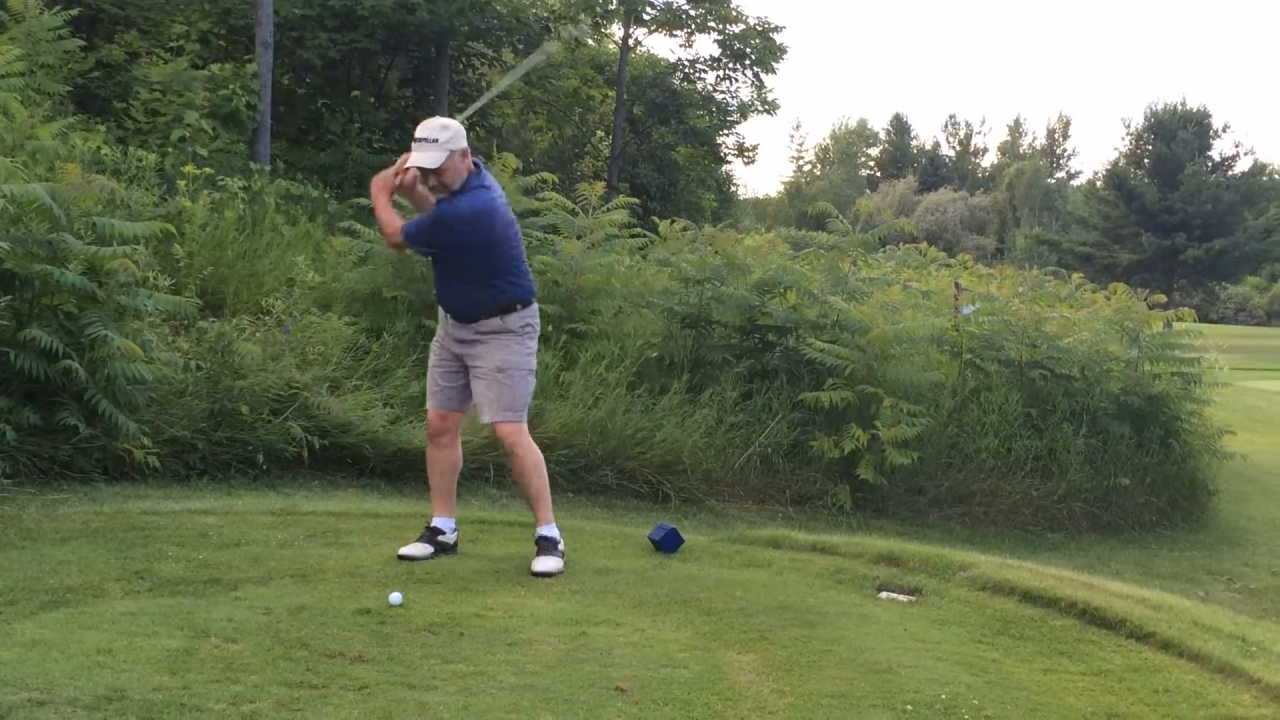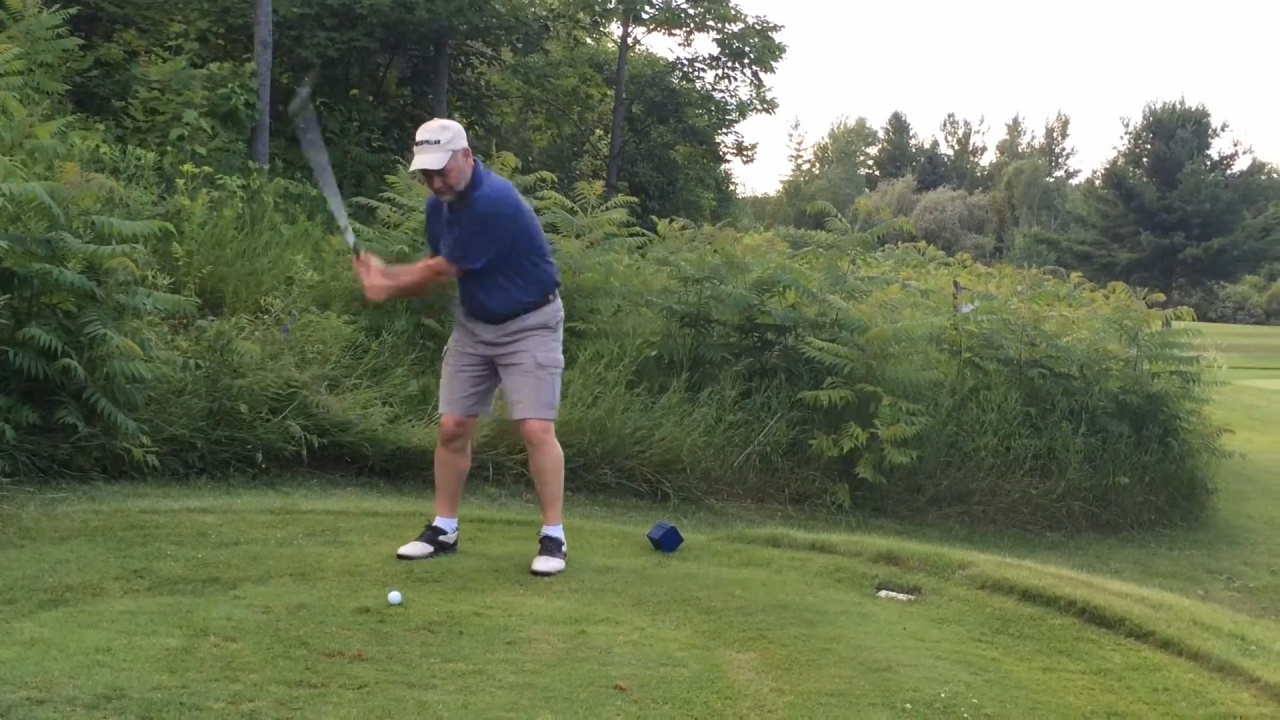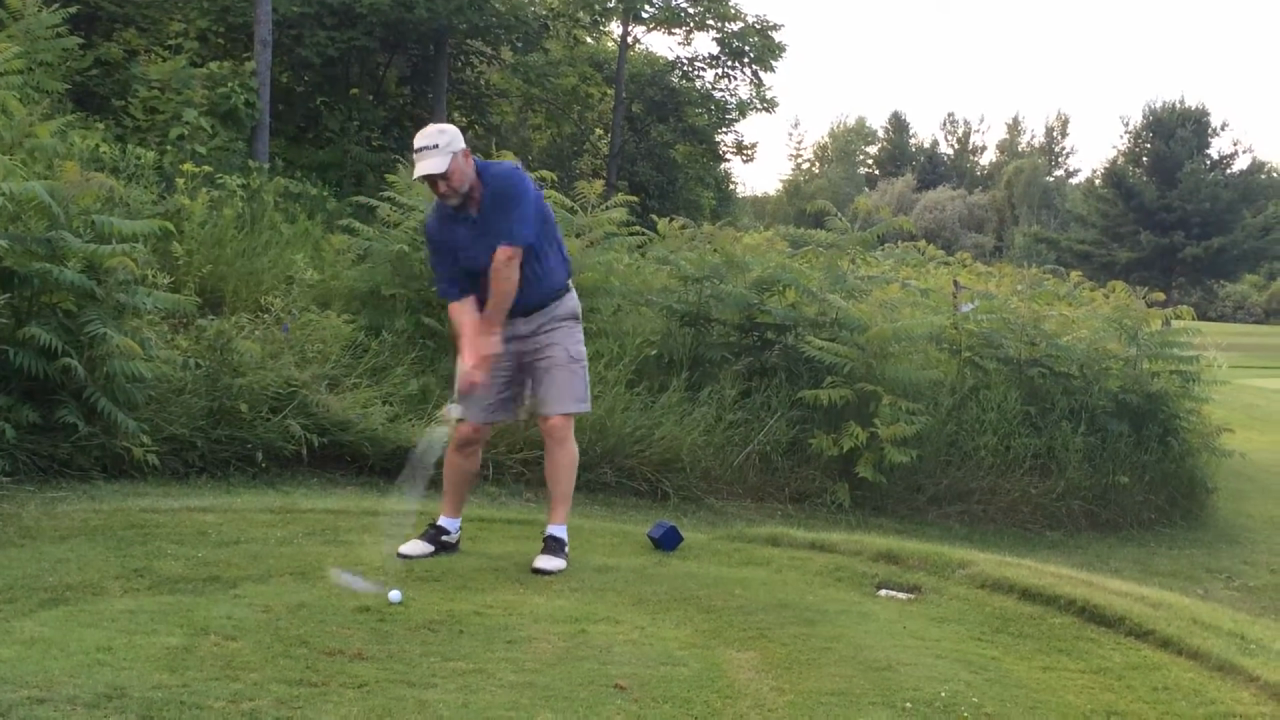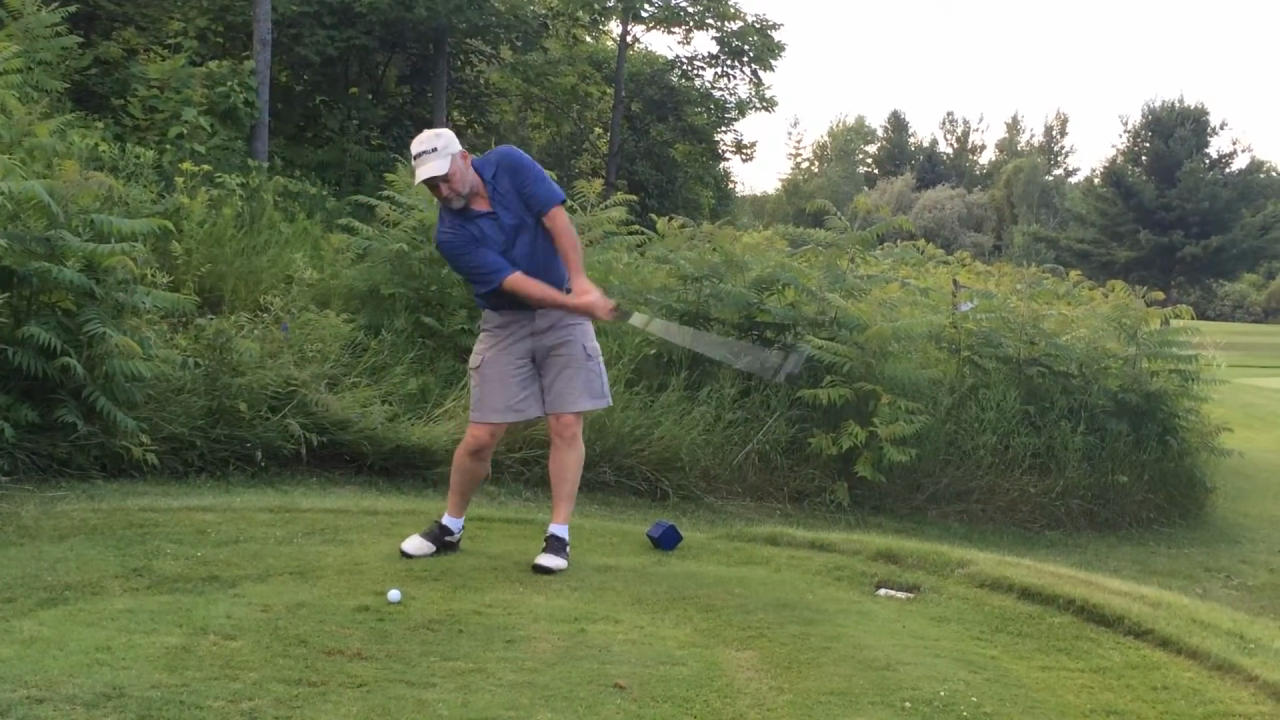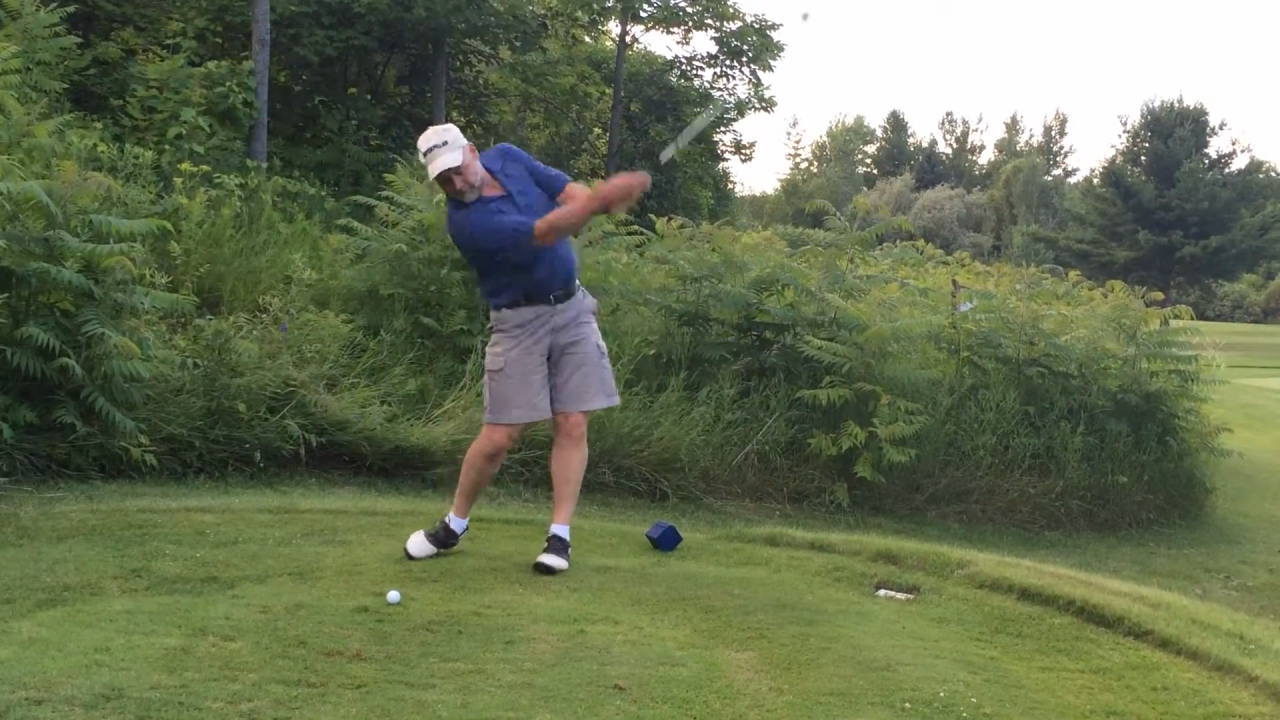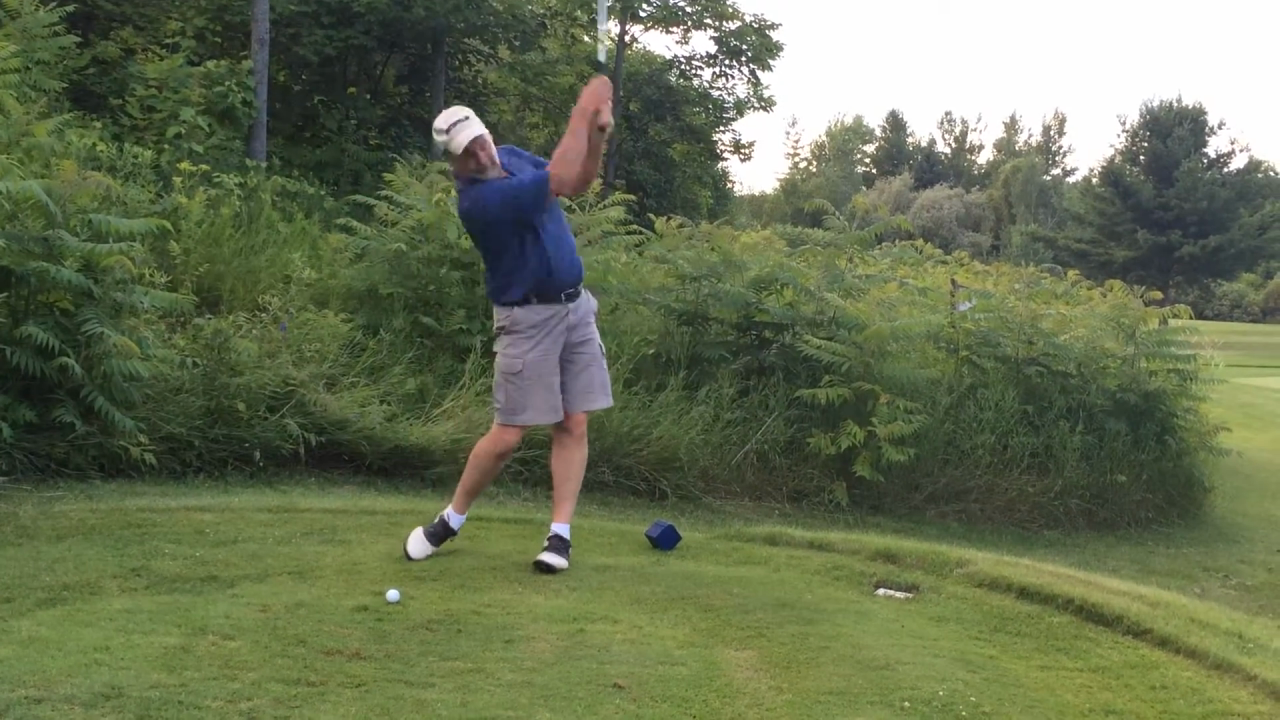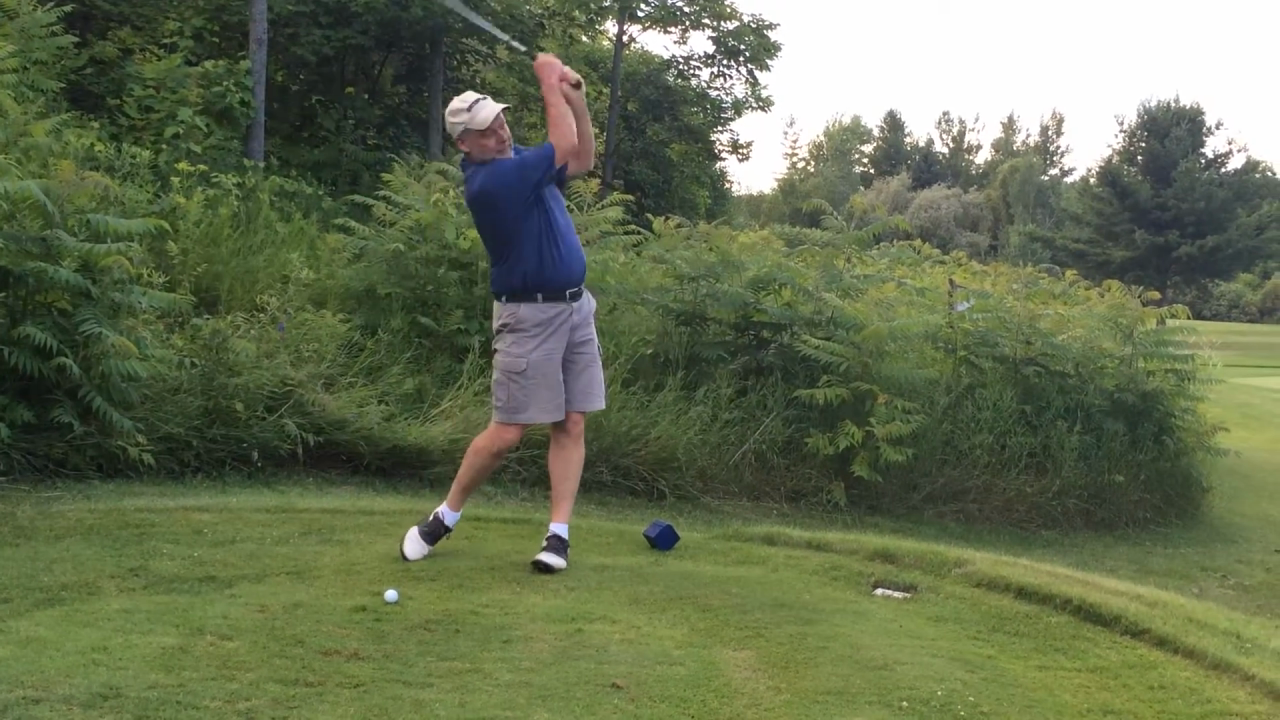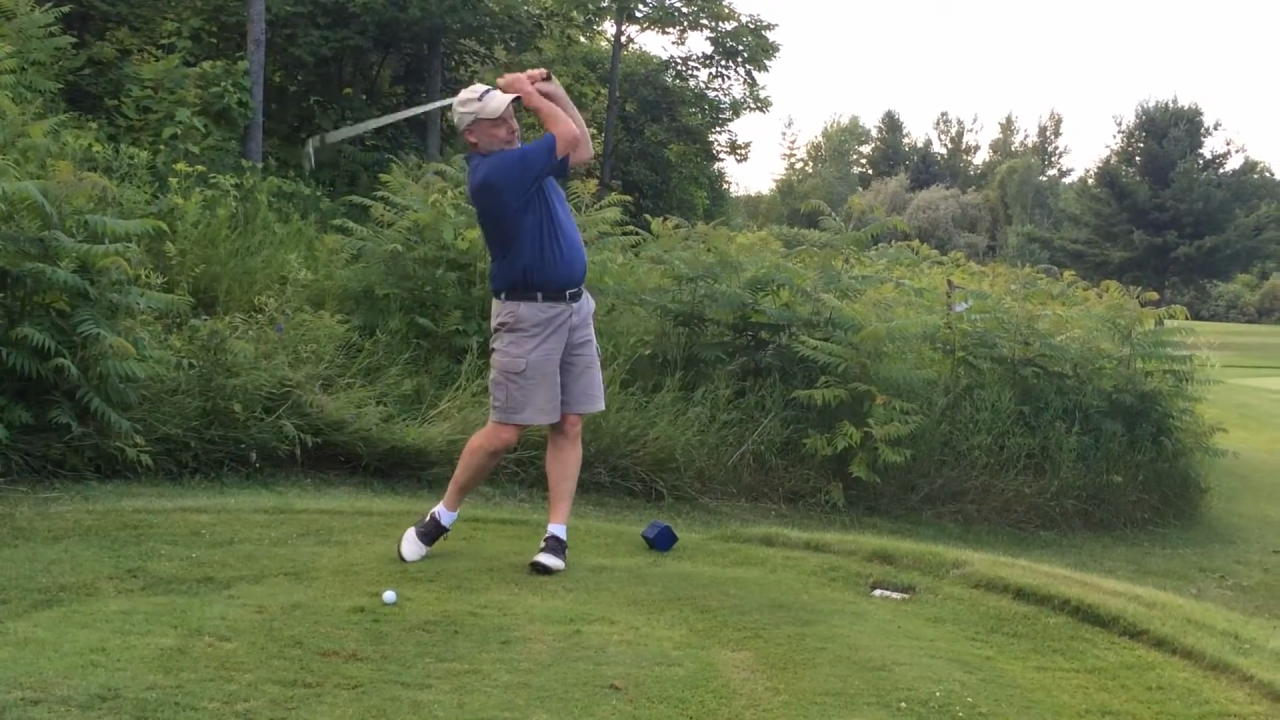
dt=0.1s
person 1, frame 1
left shoulder: (468, 210)
right shoulder: (470, 180)
left elbow: (397, 236)
right elbow: (438, 219)
left wrist: (380, 191)
right wrist: (412, 189)
left hip: (506, 329)
right hip: (455, 323)
left knee: (509, 432)
right knee: (439, 425)
left ankle: (549, 536)
right ankle: (443, 528)
person 1, frame 2
left shoulder: (492, 201)
right shoulder: (439, 205)
left elbow: (442, 271)
right elbow: (438, 262)
left wrist: (389, 289)
right wrist: (389, 272)
left hip: (529, 324)
right hip: (475, 326)
left knee: (536, 430)
right knee: (452, 429)
left ankle: (553, 536)
right ankle: (444, 528)
person 1, frame 3
left shoulder: (508, 180)
right shoulder: (438, 227)
left elbow: (506, 263)
right elbow: (456, 297)
left wrist: (493, 335)
right wrist: (469, 351)
left hip: (552, 318)
right hip: (491, 326)
left knee: (556, 426)
right knee: (467, 432)
left ankle: (556, 536)
right ankle: (446, 527)
person 1, frame 4
left shoulder: (507, 163)
right shoulder: (450, 234)
left elbow: (558, 219)
right elbow: (512, 281)
left wrist: (582, 282)
right wrist: (571, 300)
left hip: (565, 316)
right hip: (507, 323)
left knee: (566, 425)
right knee: (482, 436)
left ankle: (558, 534)
right ankle: (450, 526)
person 1, frame 5
left shoulder: (508, 158)
right shoulder: (467, 225)
left elbow: (567, 192)
right elbow: (546, 232)
left wrist: (605, 193)
right wrist: (601, 200)
left hip: (570, 306)
right hip: (519, 323)
left knee: (572, 425)
right knee: (499, 436)
left ankle: (560, 535)
right ankle: (453, 524)
person 1, frame 6
left shoulder: (511, 158)
right shoulder: (479, 202)
left elbow: (576, 180)
right elbow: (561, 181)
left wrist: (597, 133)
right wrist: (581, 110)
left hip: (574, 306)
right hip: (526, 319)
left knee: (574, 425)
right knee: (508, 434)
left ankle: (560, 532)
right ankle: (451, 519)
person 1, frame 7
left shoulder: (512, 158)
right shoulder: (491, 182)
left elbow: (582, 161)
right elbow: (564, 146)
left wrist: (572, 93)
right wrist: (550, 85)
left hip: (575, 305)
right hip: (529, 316)
left knee: (572, 424)
right knee: (507, 432)
left ankle: (558, 532)
right ankle: (445, 516)
person 1, frame 8
left shoulder: (511, 154)
right shoulder: (495, 175)
left elbow: (580, 150)
right elbow: (567, 137)
left wrist: (550, 91)
right wrist: (532, 91)
left hip: (574, 306)
right hip: (527, 316)
left knee: (569, 426)
right knee: (504, 433)
left ankle: (557, 534)
right ankle: (442, 516)
